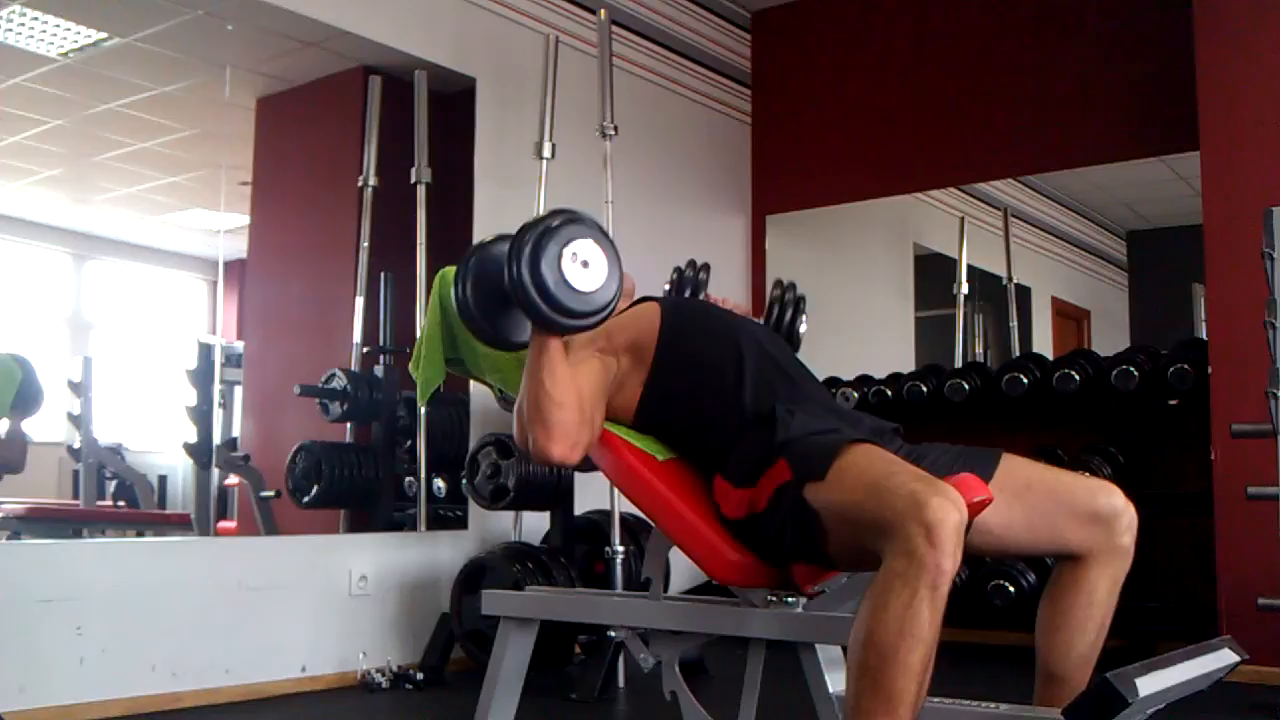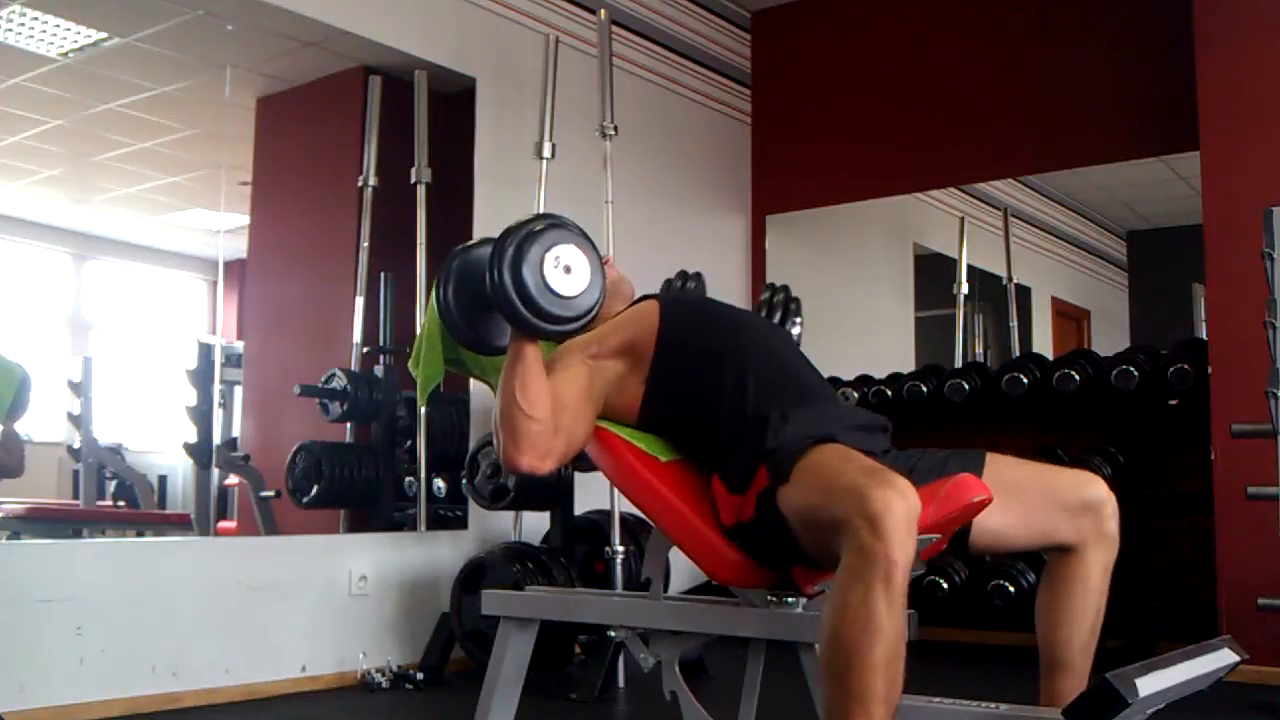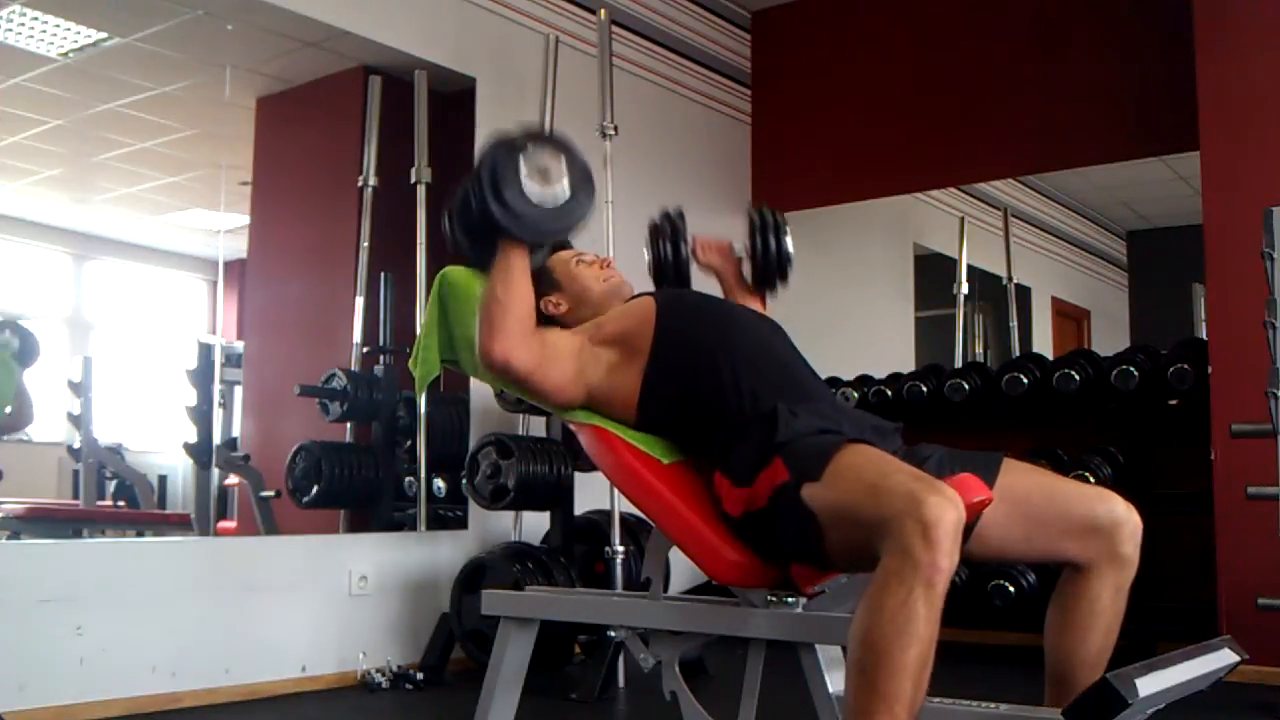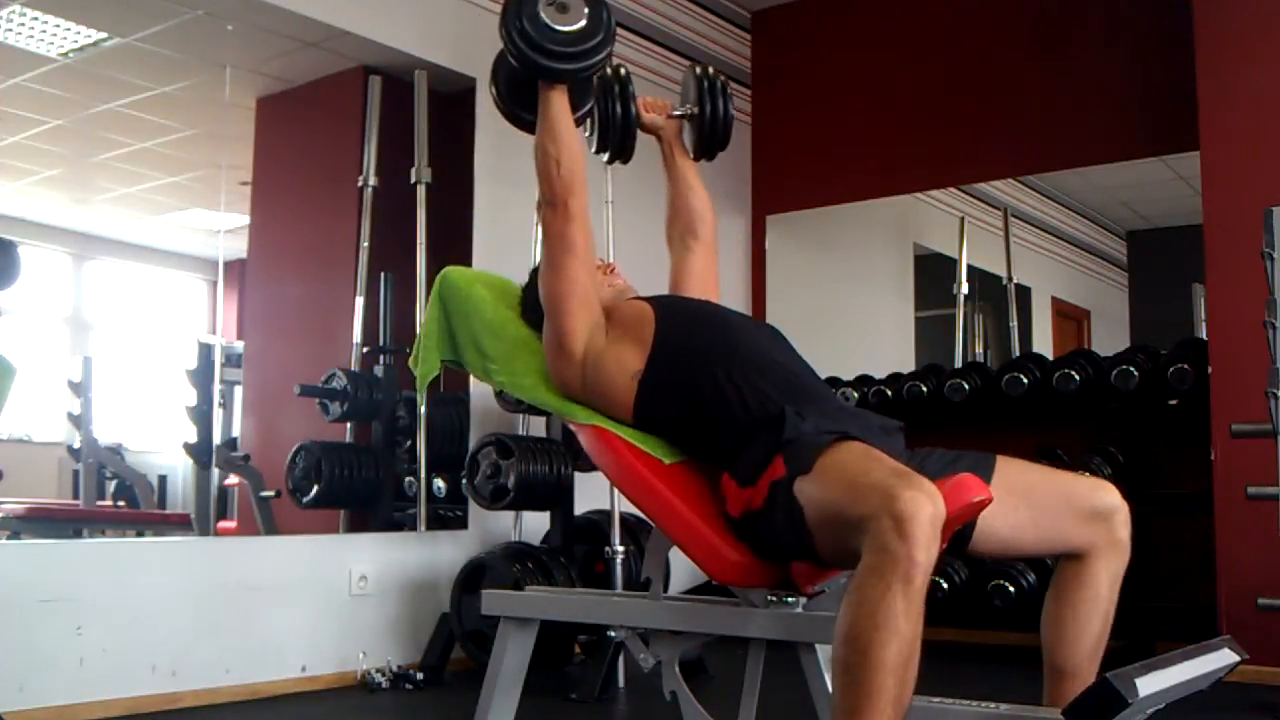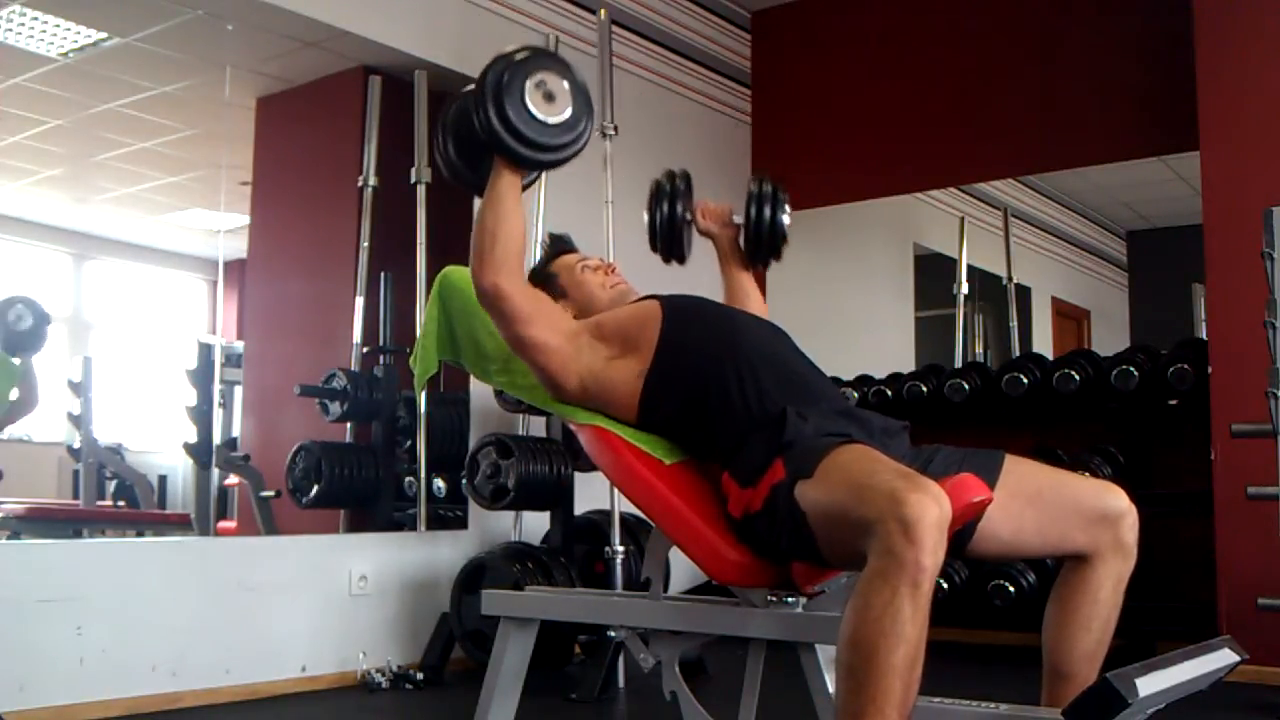
dt=1s
person 1, frame 1
left shoulder: (662, 325)
right shoulder: (595, 342)
right elbow: (557, 442)
left wrist: (738, 325)
left hip: (858, 441)
right hip: (779, 458)
left knee: (1108, 517)
right knee: (931, 523)
person 1, frame 2
left shoulder: (663, 324)
right shoulder: (593, 349)
right elbow: (530, 452)
left hip: (861, 452)
right hip: (778, 460)
left knee: (1091, 506)
right knee: (884, 513)
person 1, frame 3
left shoulder: (666, 326)
right shoulder: (584, 349)
right elbow: (509, 351)
left wrist: (734, 280)
right wrist: (518, 236)
left hip: (853, 433)
right hip: (778, 455)
left knee: (1112, 526)
right knee: (929, 520)
person 1, frame 4
left shoulder: (676, 321)
right shoulder: (582, 342)
left elbow: (695, 235)
right elbow: (563, 203)
left wrist: (671, 141)
right wrist: (555, 87)
left hip: (863, 441)
right hip: (778, 460)
left knee: (1102, 513)
right knee: (908, 515)
person 1, frame 5
left shoulder: (672, 334)
right shoulder: (583, 349)
left elbow: (752, 342)
right elbow: (497, 284)
left wrist: (729, 249)
right wrist: (508, 167)
left hip: (868, 438)
right hip: (784, 455)
left knee: (1110, 516)
right knee: (913, 519)
